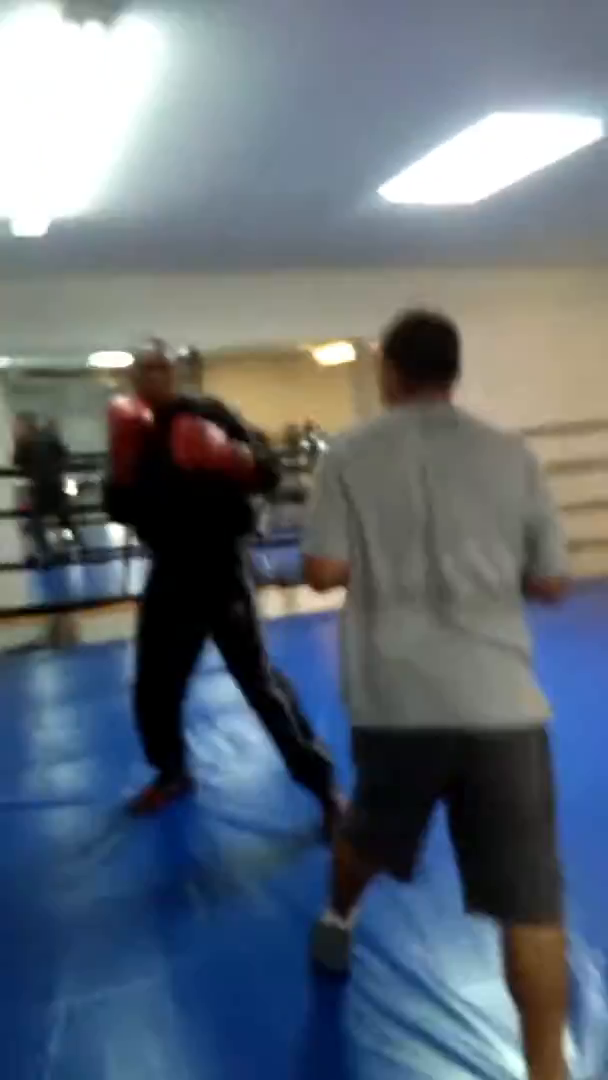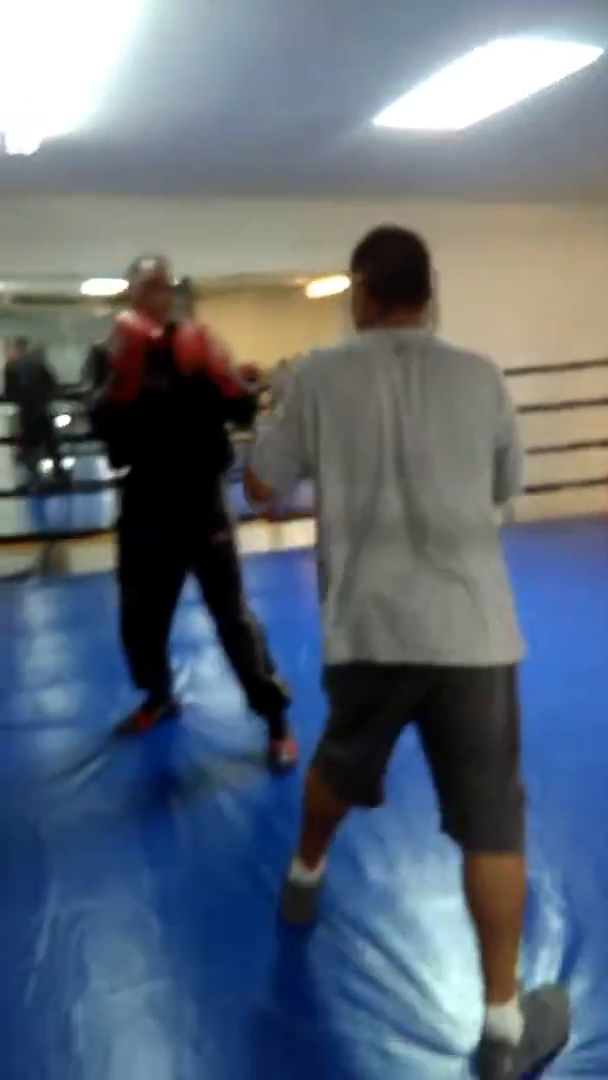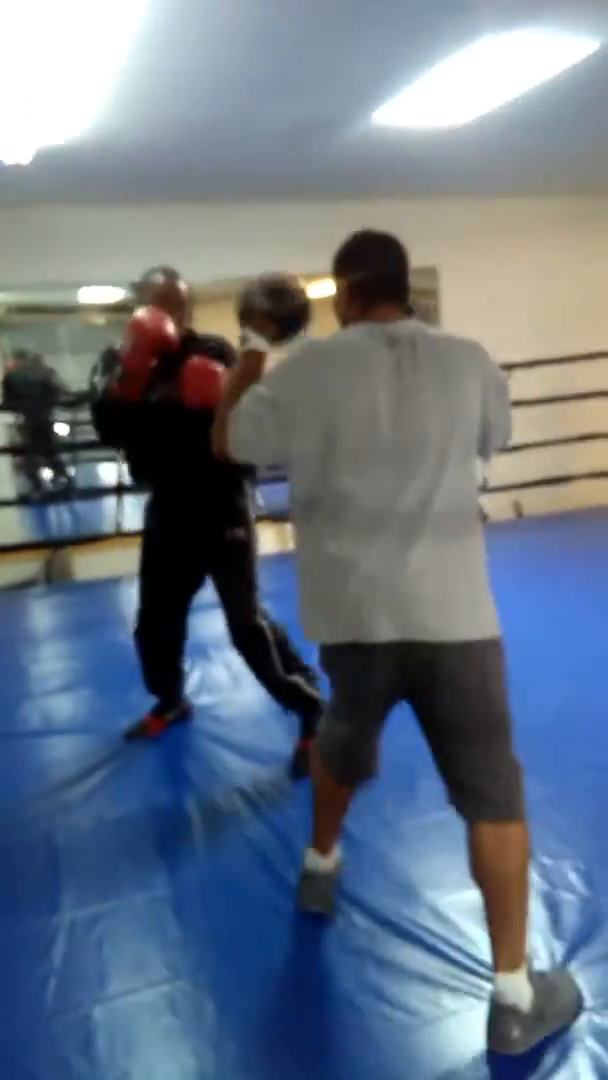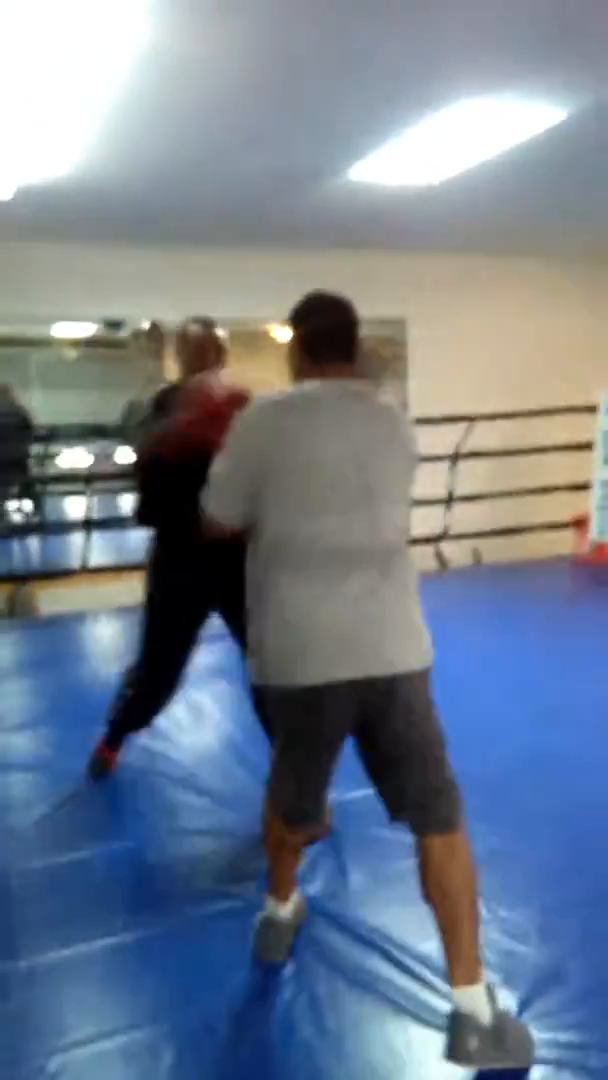
dt=0.3s
person 1, frame 1
left shoulder: (350, 453)
right shoulder: (510, 455)
left elbow: (324, 573)
right elbow: (550, 583)
left hip: (395, 699)
right hip: (496, 704)
left knee: (374, 825)
right knee: (528, 899)
left ankle: (335, 925)
person 1, frame 2
left shoulder: (319, 376)
right shoulder: (482, 380)
left elbow: (261, 485)
left hip: (367, 630)
right hip: (470, 634)
left knee: (340, 763)
right knee: (494, 821)
left ankle: (306, 875)
person 1, frame 3
left shoulder: (307, 367)
right shoulder: (471, 362)
left elbow: (230, 448)
left wrist: (243, 380)
left hip: (354, 612)
right hip: (454, 613)
left knee: (342, 746)
right knee: (494, 794)
left ankle: (321, 865)
right ankle: (515, 994)
person 1, frame 4
left shoulder: (265, 420)
right shoulder: (393, 423)
left elbow: (219, 523)
left wrist: (238, 467)
left hip: (297, 653)
right hip: (392, 650)
left knee: (292, 794)
right knee: (436, 814)
left ankle: (279, 912)
right ankle: (473, 1010)
person 2, frame 1
left shoulder: (206, 413)
right shoulder: (134, 433)
left elbow: (266, 473)
right elbow: (121, 508)
left wrist: (229, 455)
right wrist: (123, 462)
left hip: (218, 562)
right hip: (173, 567)
left knee: (257, 678)
right knee: (153, 686)
left ankle: (322, 783)
right ankle: (172, 772)
person 2, frame 2
left shoulder: (195, 342)
right shoulder: (111, 351)
left elbow: (244, 412)
right elbow: (102, 424)
left wrist: (221, 374)
right wrist: (123, 372)
left hip: (200, 493)
right hip: (145, 496)
left knee: (231, 612)
right knee: (140, 611)
left ankle: (277, 720)
right ankle: (159, 696)
person 2, frame 3
left shoulder: (213, 351)
right shoulder: (125, 359)
right elbow: (109, 428)
right wrist: (132, 368)
left hip: (222, 496)
right hip: (169, 503)
left knee: (245, 614)
right knee: (155, 619)
left ankle: (310, 715)
right ankle: (170, 700)
person 2, frame 4
left shoulder: (237, 404)
right shoulder: (162, 406)
right elbow: (148, 469)
right wrist: (190, 421)
left hip: (237, 550)
right hip: (181, 553)
right knee: (158, 668)
right ankle: (115, 736)
